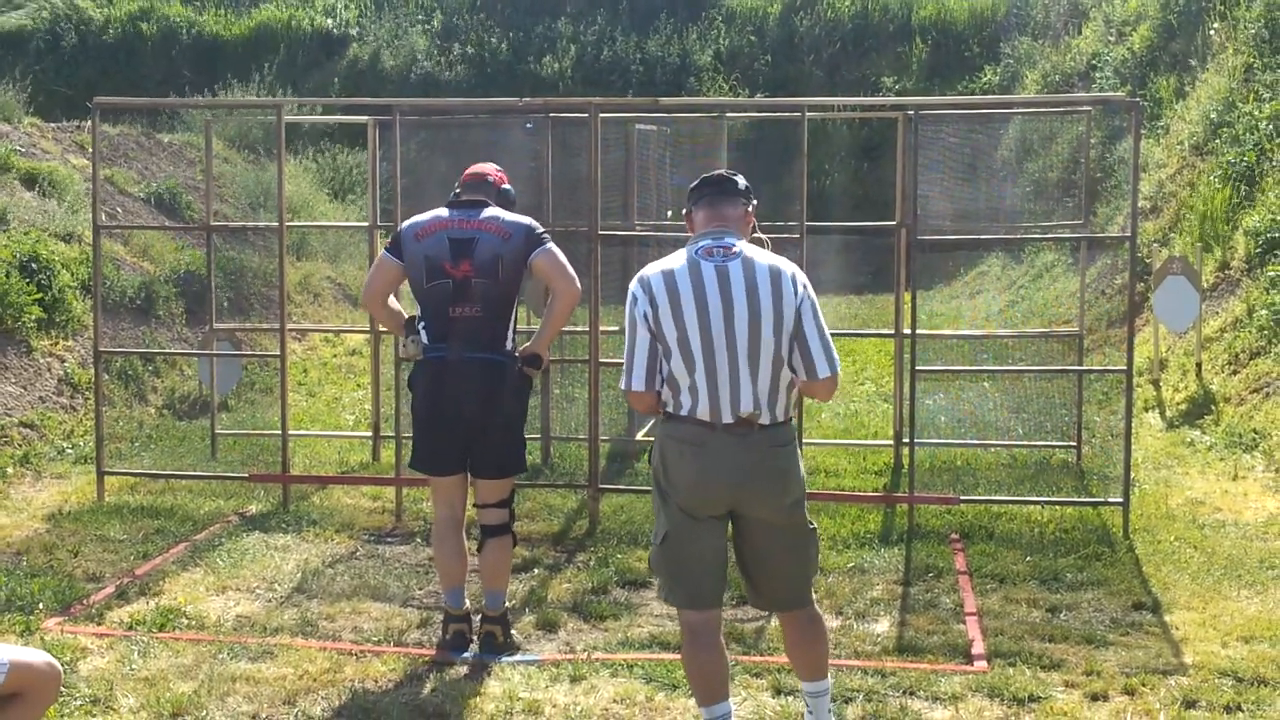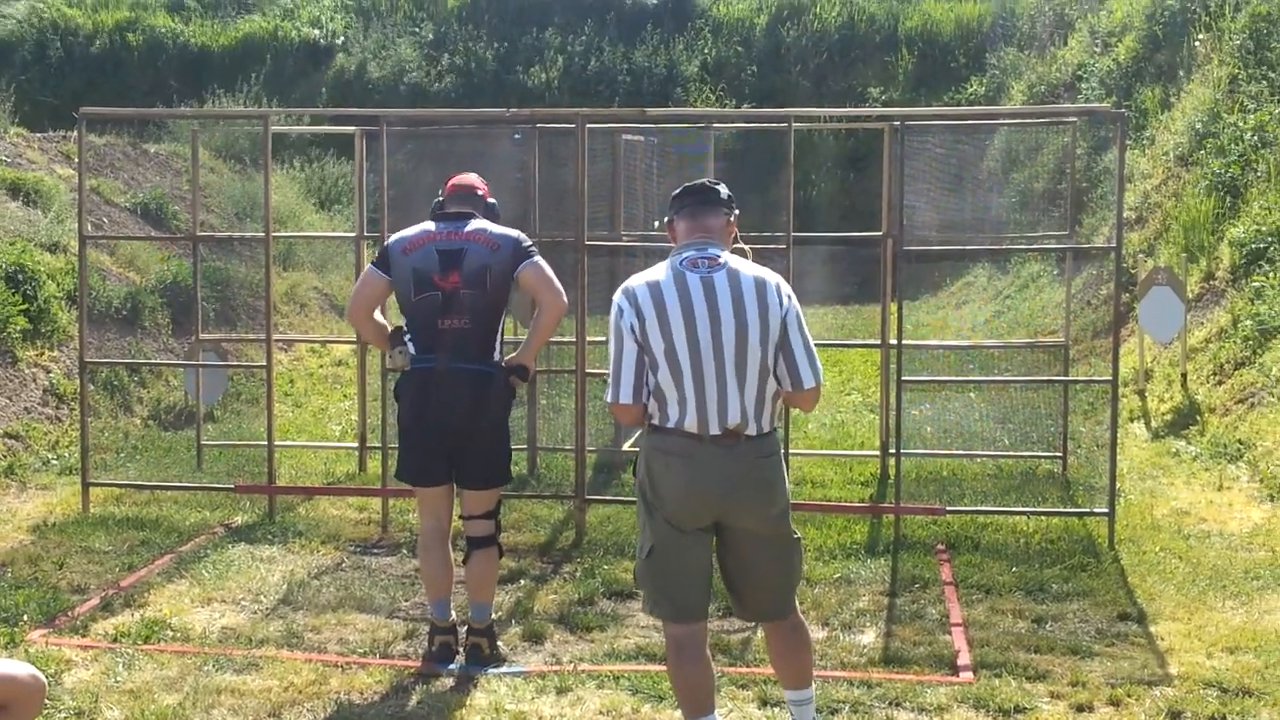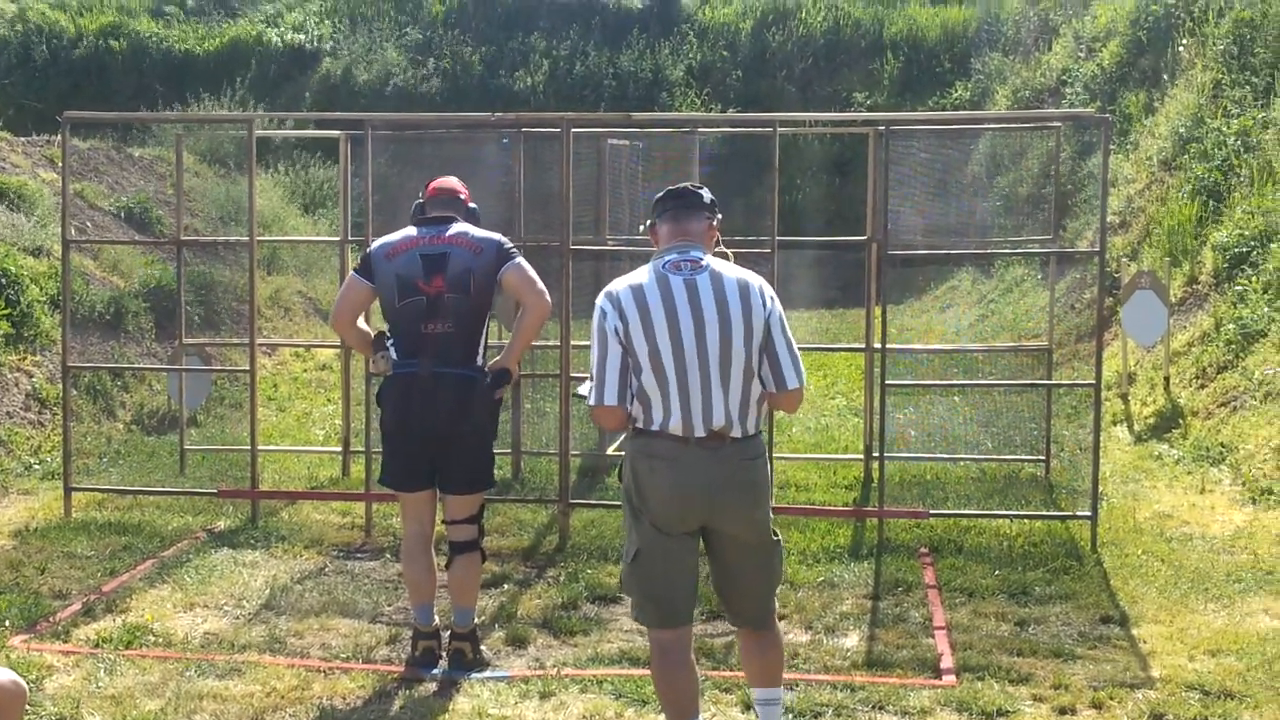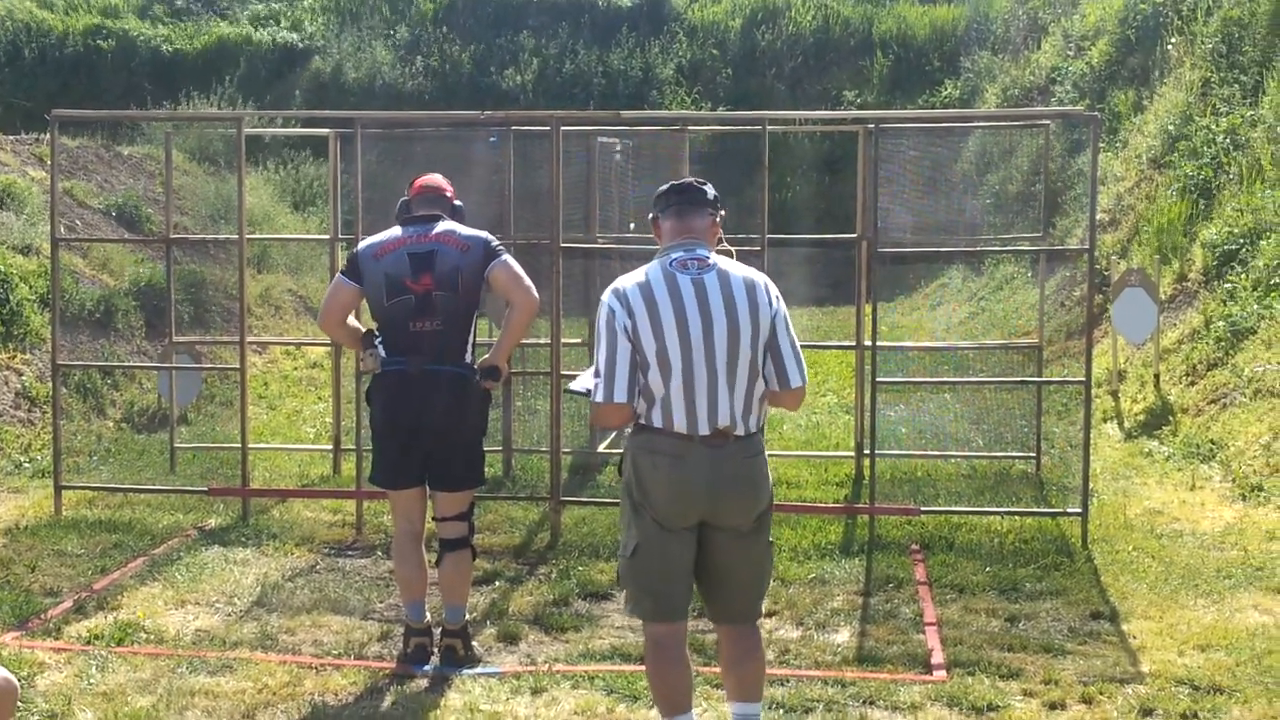
dt=0.3s
person 1, frame 1
left shoulder: (652, 283)
right shoulder: (785, 276)
left elbow: (641, 398)
right elbow: (823, 385)
left hip: (689, 455)
right hip: (768, 453)
left knee: (697, 612)
right knee: (794, 600)
person 1, frame 2
left shoulder: (636, 294)
right shoulder: (770, 287)
left elbow: (626, 411)
right elbow: (806, 396)
left hip: (675, 467)
right hip: (754, 464)
left knee: (683, 624)
right knee: (779, 611)
person 1, frame 3
left shoulder: (619, 298)
right shoulder: (753, 289)
left elbow: (608, 416)
right elbow: (790, 397)
left hip: (661, 470)
right hip: (740, 468)
left knee: (669, 629)
right knee: (755, 616)
person 1, frame 4
left shoulder: (625, 295)
right shoulder: (757, 287)
left elbow: (612, 413)
right elbow: (791, 395)
left hip: (661, 467)
right hip: (739, 465)
left knee: (663, 623)
right knee: (739, 619)
person 2, frame 1
left shoulder: (414, 229)
right shoulder: (519, 228)
left elbow: (372, 296)
right elbow: (568, 287)
right wrist: (537, 348)
left hip: (435, 380)
right hip: (494, 379)
left knee: (446, 510)
right knee: (496, 510)
left ankle: (455, 621)
right ankle: (494, 623)
person 2, frame 2
left shoulder: (402, 243)
right shoulder: (507, 241)
left elbow: (358, 310)
right elbow: (554, 300)
right wrist: (524, 358)
left hip: (422, 390)
right hip: (481, 390)
left knee: (433, 522)
right knee: (482, 522)
left ankle: (441, 632)
right ankle: (480, 634)
person 2, frame 3
left shoulder: (384, 249)
right shoulder: (488, 244)
left elbow: (341, 317)
right elbow: (538, 301)
right wrist: (508, 362)
left hip: (405, 396)
right hip: (465, 395)
left knee: (416, 526)
right knee: (465, 527)
left ankle: (425, 638)
right ankle: (463, 639)
person 2, frame 4
left shoulder: (371, 250)
right shoulder: (475, 243)
left elbow: (330, 318)
right elbow: (526, 299)
right wrist: (496, 360)
left hip: (394, 393)
right hip: (453, 393)
left knee: (407, 525)
right knee: (455, 523)
left ankle: (416, 635)
right ankle: (455, 636)
